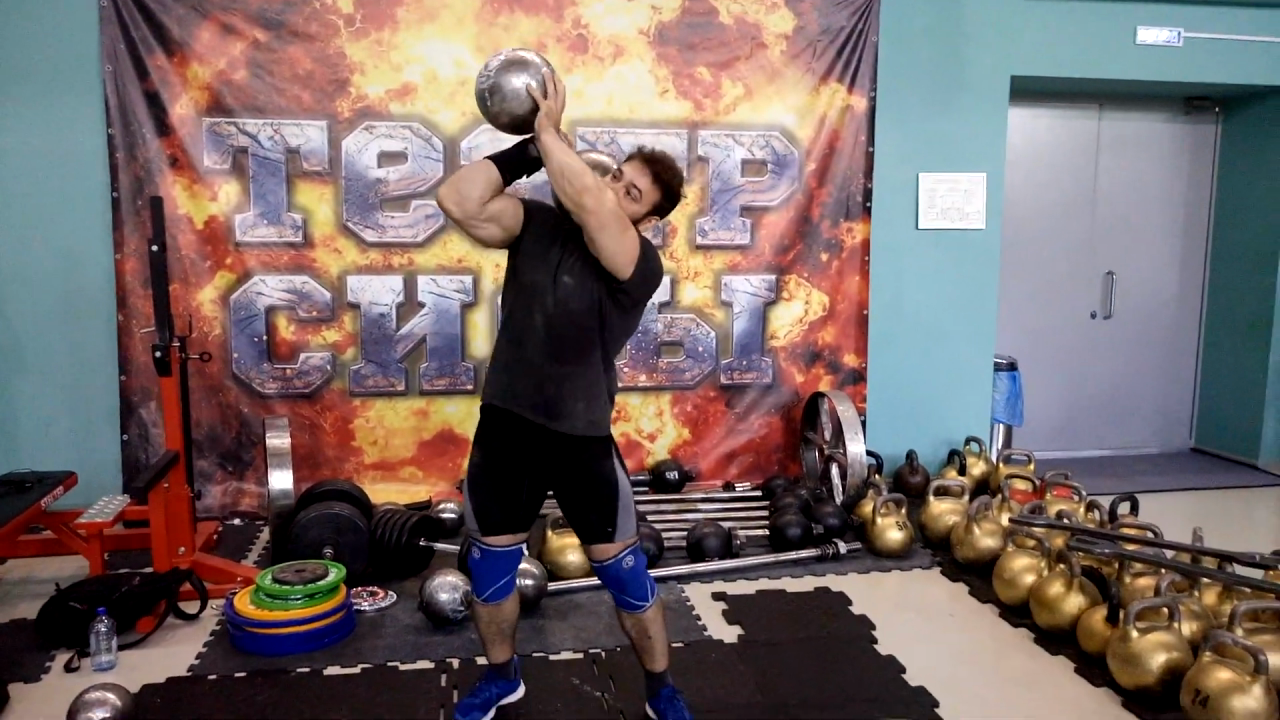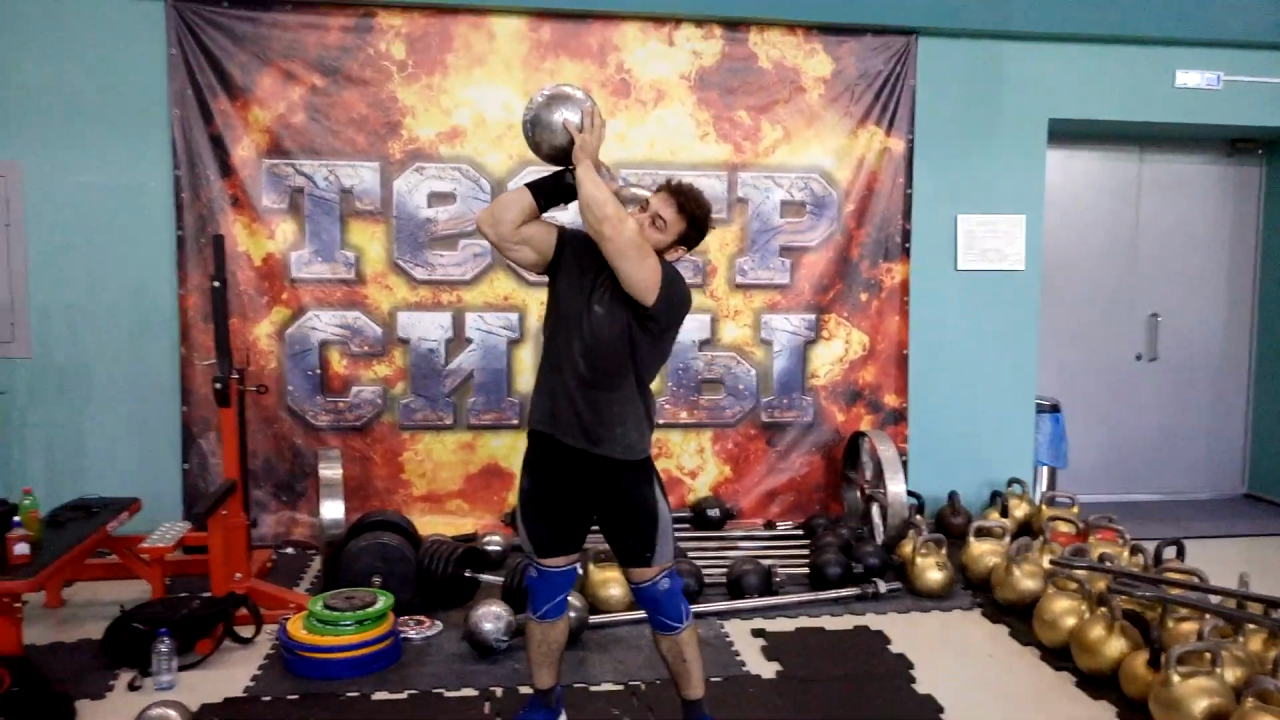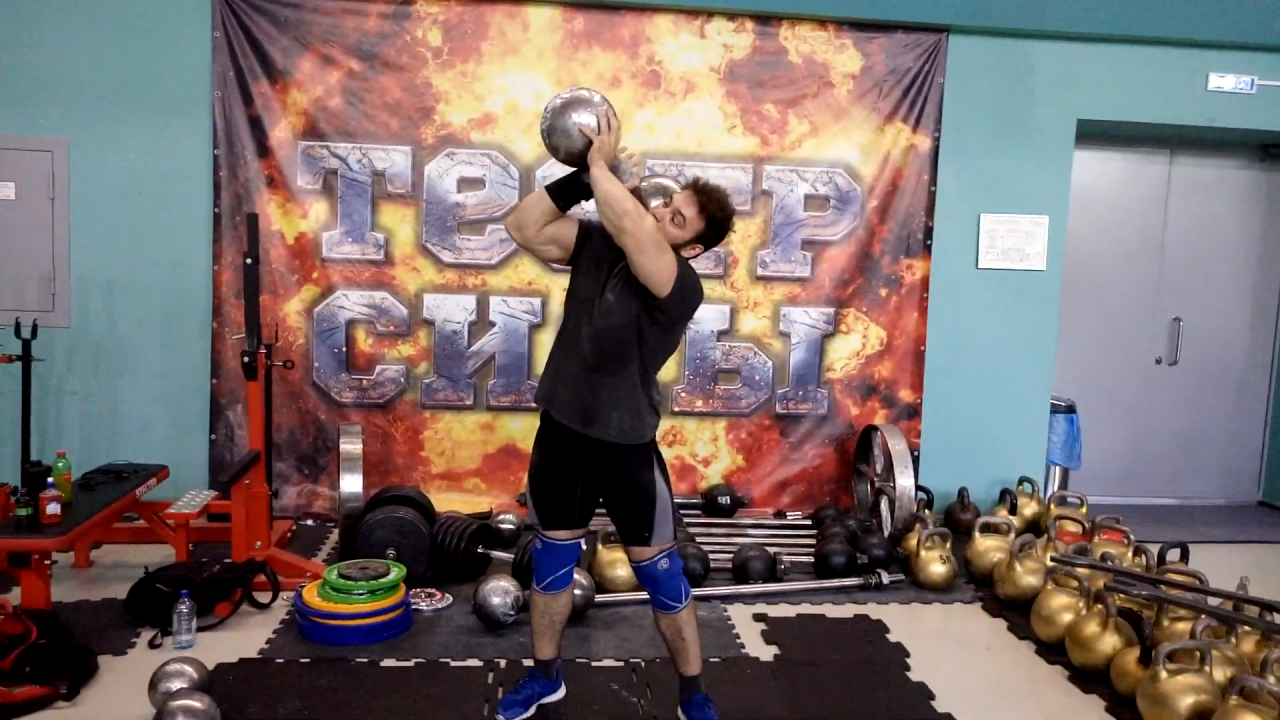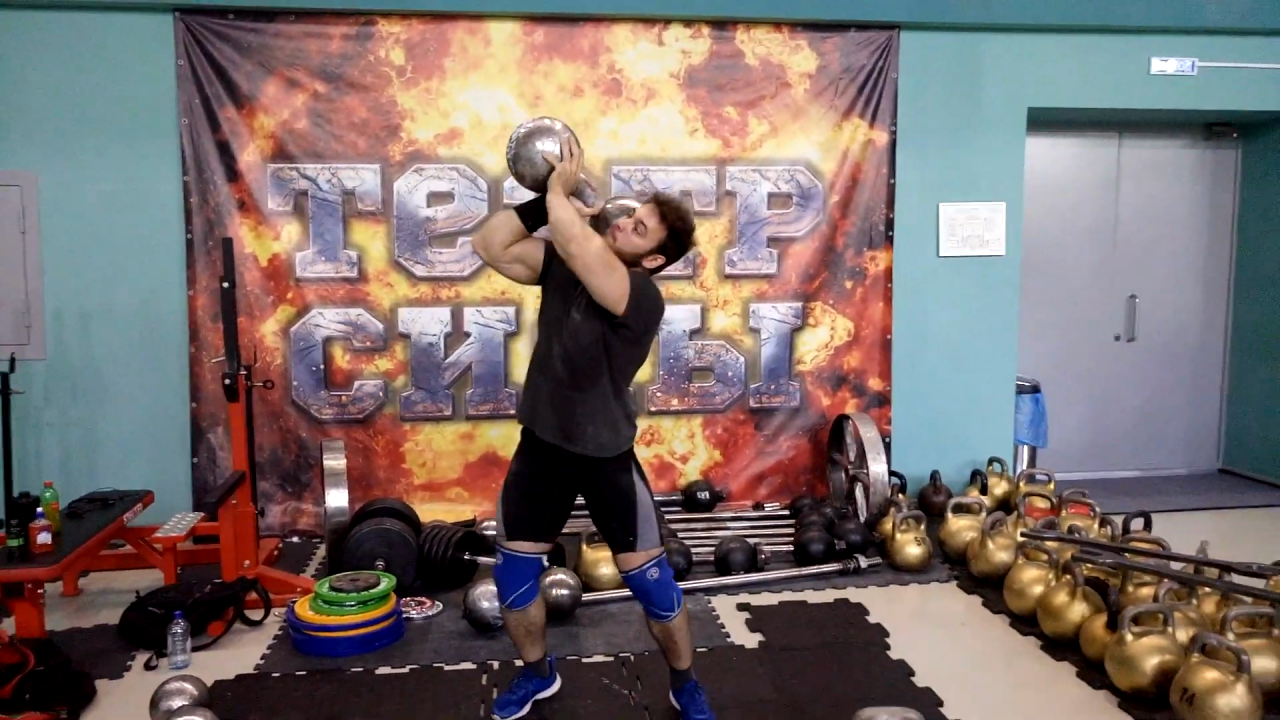
dt=0.4s
person 1, frame 1
left shoulder: (640, 264)
right shoulder: (536, 226)
left elbow: (590, 205)
right elbow: (457, 201)
left wrist: (548, 131)
right wrist: (526, 149)
left hip: (580, 435)
right hip: (505, 425)
left knee: (621, 570)
right knee: (490, 566)
person 1, frame 2
left shoulder: (668, 292)
right shoulder: (574, 253)
left elbow: (612, 231)
right elbow: (496, 225)
left wrist: (587, 160)
right wrist: (566, 177)
left hip: (620, 461)
right hip: (552, 449)
left knee: (658, 592)
right knee: (546, 586)
person 1, frame 3
left shoulder: (681, 286)
right shoulder: (596, 245)
left elbow: (629, 227)
right elbow: (523, 226)
left wrist: (600, 161)
right wrist: (582, 176)
left hip: (625, 444)
right hip: (561, 431)
left knee: (658, 571)
right knee: (552, 559)
person 1, frame 4
left shoulder: (641, 299)
right shoulder: (564, 265)
left elbow: (578, 245)
right elbow: (489, 245)
left wrist: (560, 188)
right wrist: (546, 199)
left hip: (604, 455)
right hip: (541, 444)
left knee: (651, 581)
right knee: (513, 573)
right ankle: (537, 671)
